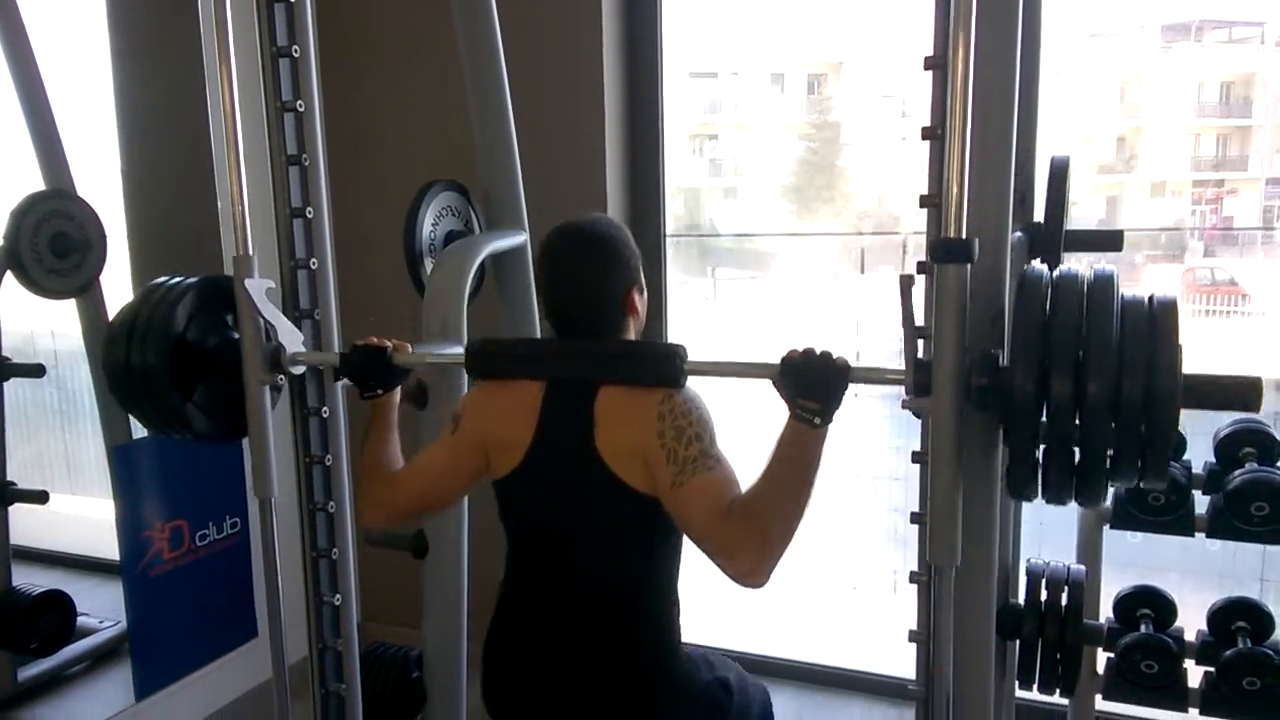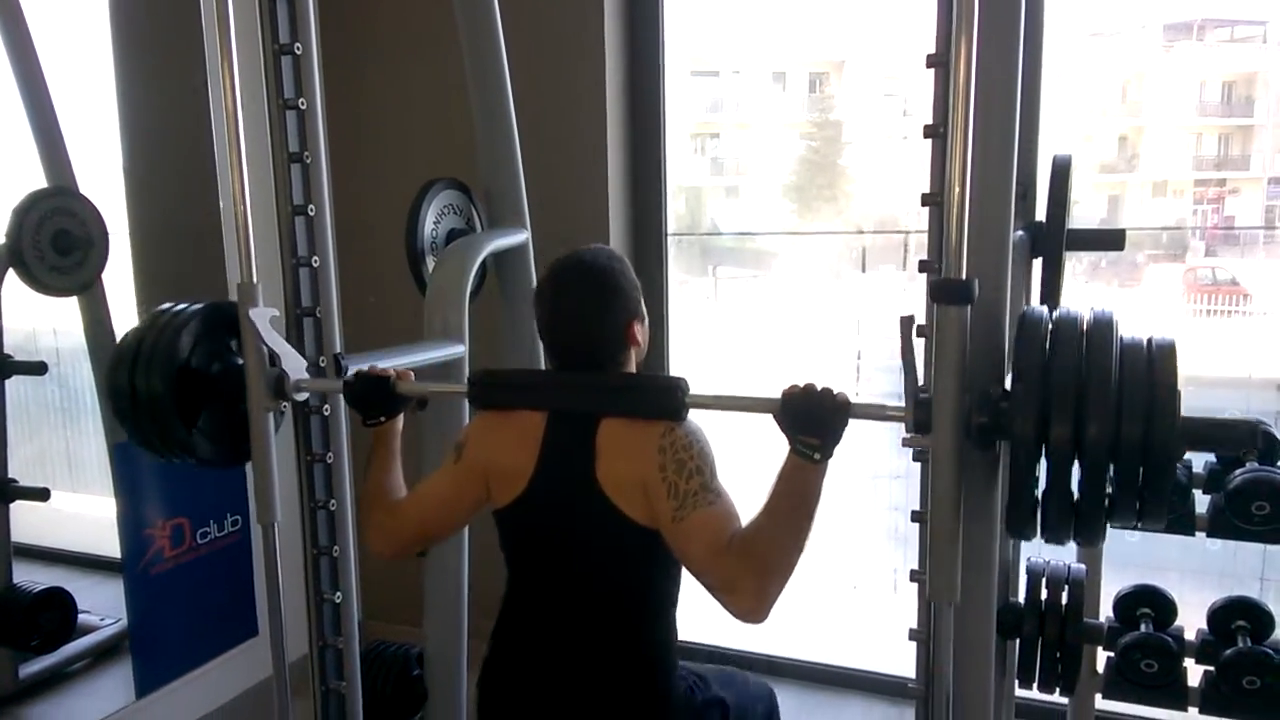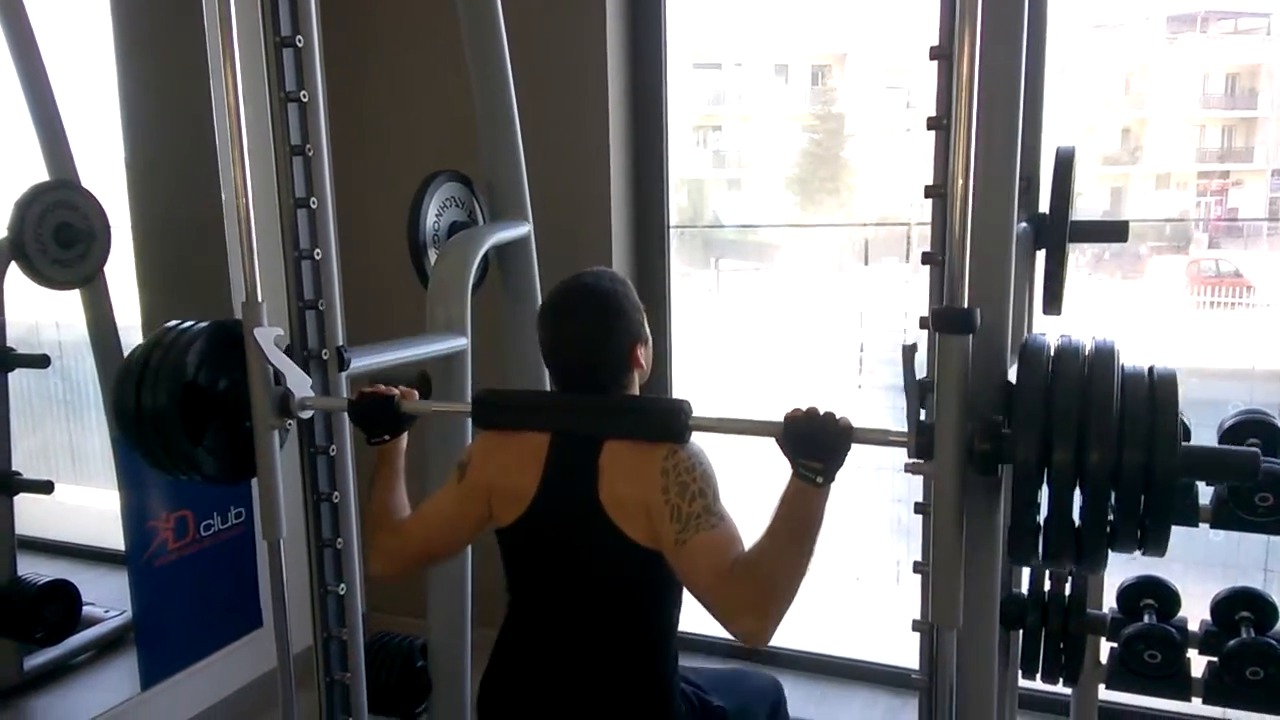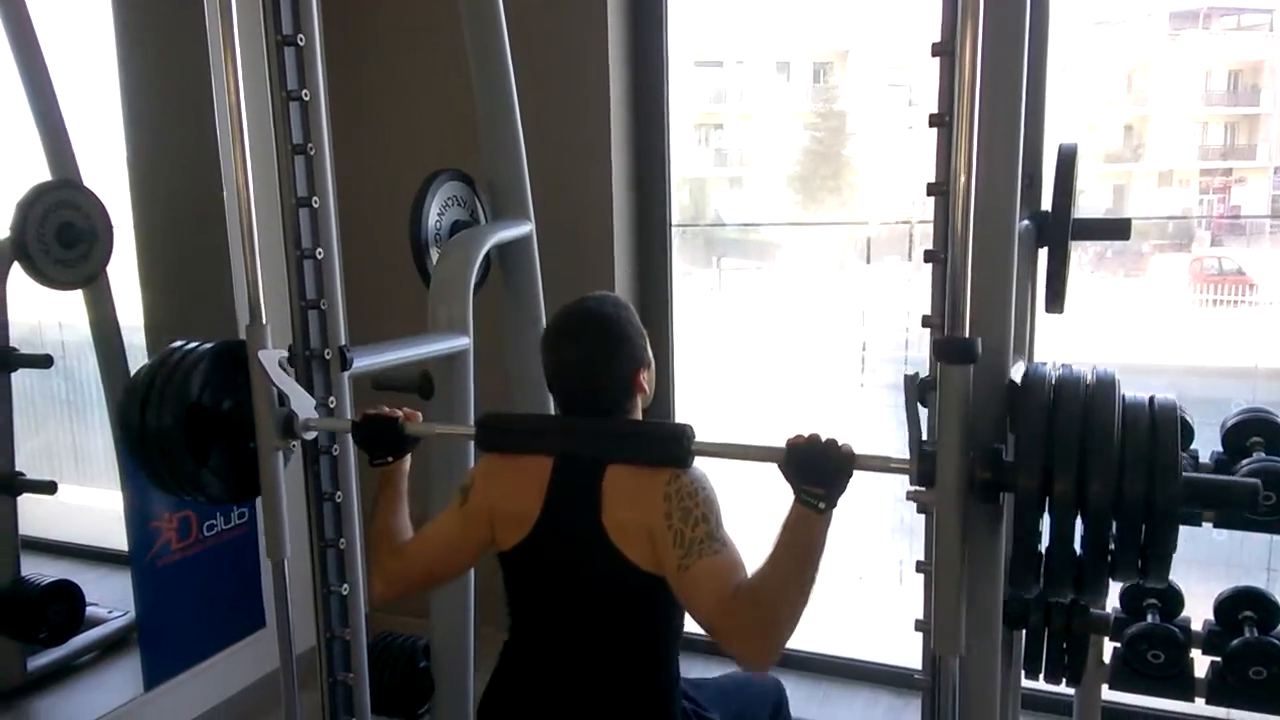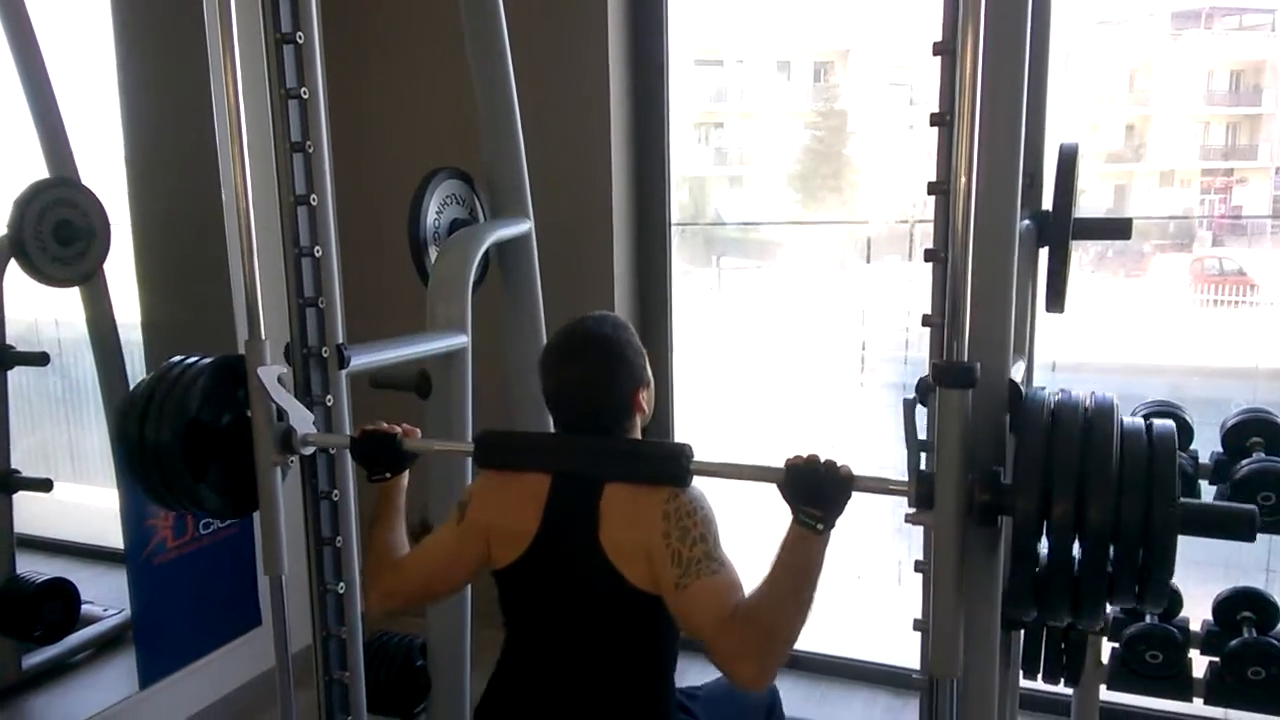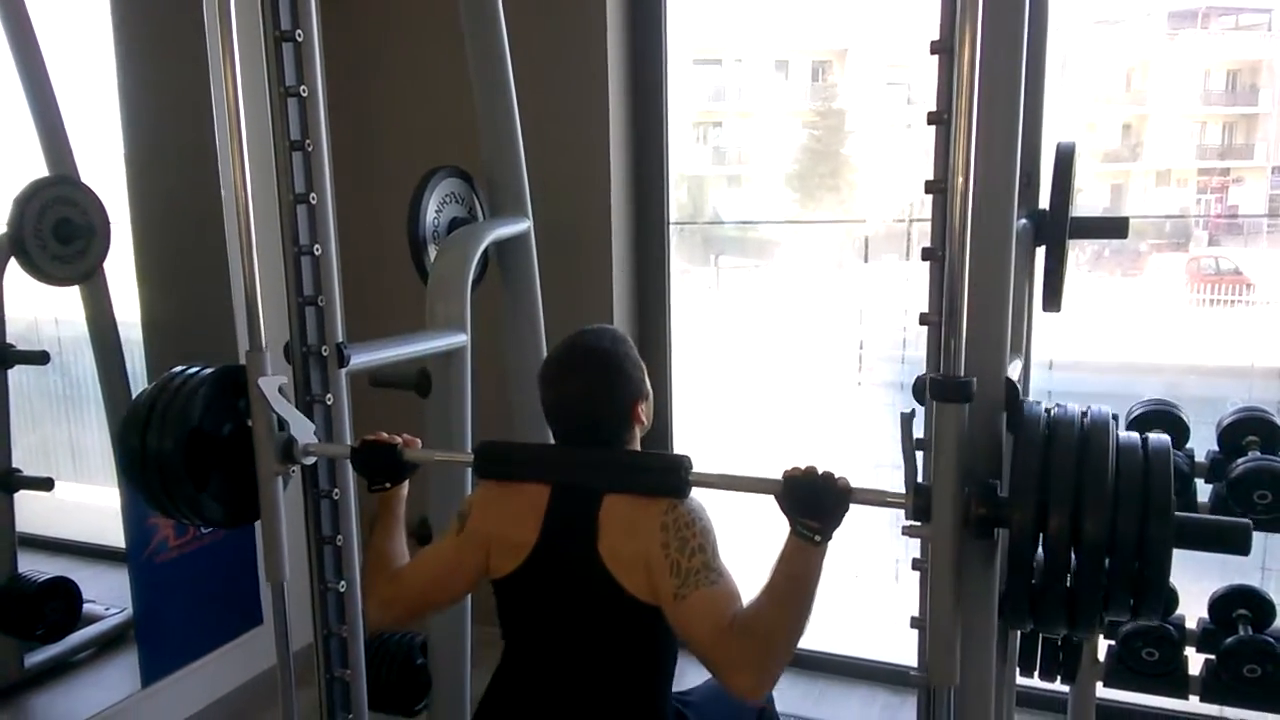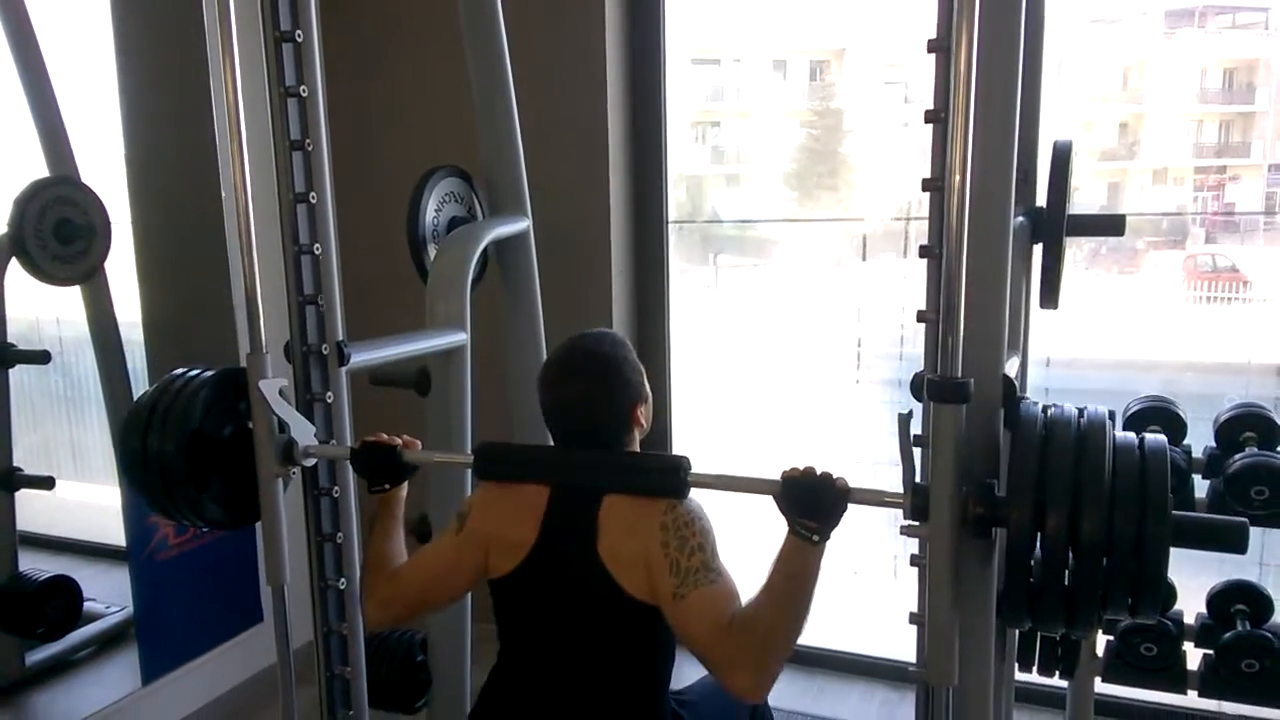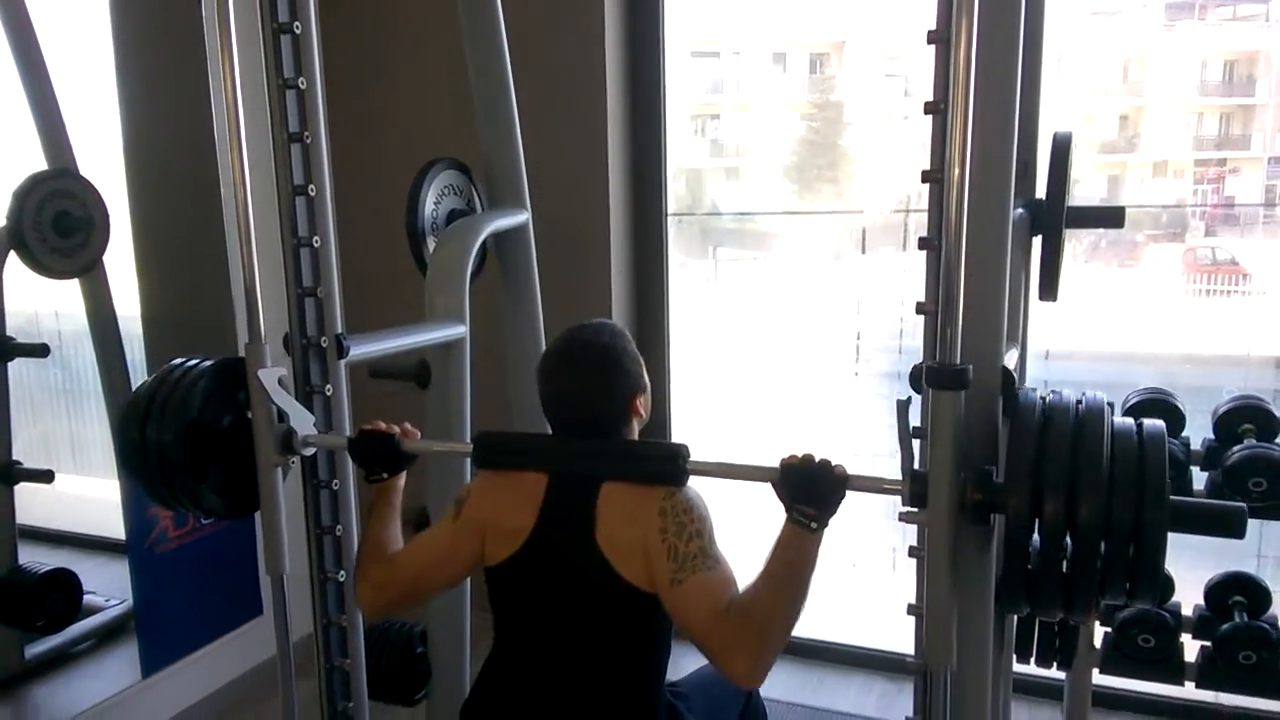
dt=0.1s
person 1, frame 1
left shoulder: (497, 400)
right shoulder: (658, 406)
left elbow: (382, 505)
right elbow: (746, 552)
left wrist: (383, 396)
right wrist: (808, 415)
person 1, frame 2
left shoulder: (498, 432)
right shoulder: (658, 440)
left elbow: (386, 534)
right elbow: (746, 588)
left wrist: (386, 422)
right wrist: (808, 453)
person 1, frame 3
left shoulder: (502, 450)
right shoulder: (662, 462)
left elbow: (388, 554)
right elbow: (750, 613)
left wrist: (389, 441)
right wrist: (811, 477)
person 1, frame 4
left shoulder: (504, 474)
right shoulder: (664, 487)
left elbow: (389, 578)
right elbow: (753, 642)
left wrist: (393, 462)
right wrist: (812, 503)
person 1, frame 5
left shoulder: (501, 490)
right shoulder: (664, 506)
left elbow: (385, 593)
right elbow: (749, 663)
left wrist: (391, 479)
right wrist: (811, 525)
person 1, frame 6
left shoulder: (500, 501)
right shoulder: (662, 517)
left elbow: (384, 603)
right elbow: (748, 674)
left wrist: (391, 489)
right wrist: (808, 536)
person 1, frame 7
left shoulder: (499, 502)
right shoulder: (661, 518)
left elbow: (381, 605)
right elbow: (745, 673)
left wrist: (391, 489)
right wrist: (806, 535)
person 1, frame 8
left shoulder: (496, 491)
right shoulder: (660, 506)
left elbow: (376, 591)
right elbow: (743, 658)
left wrist: (388, 476)
right wrist: (804, 522)
